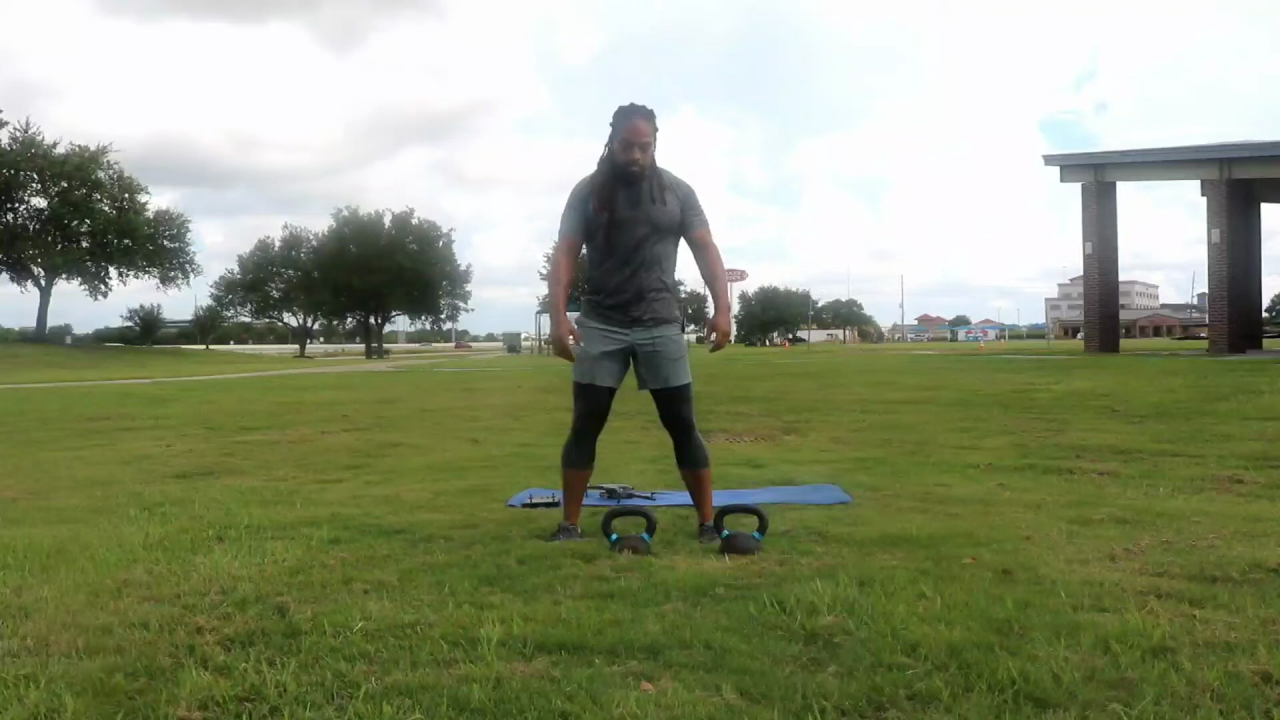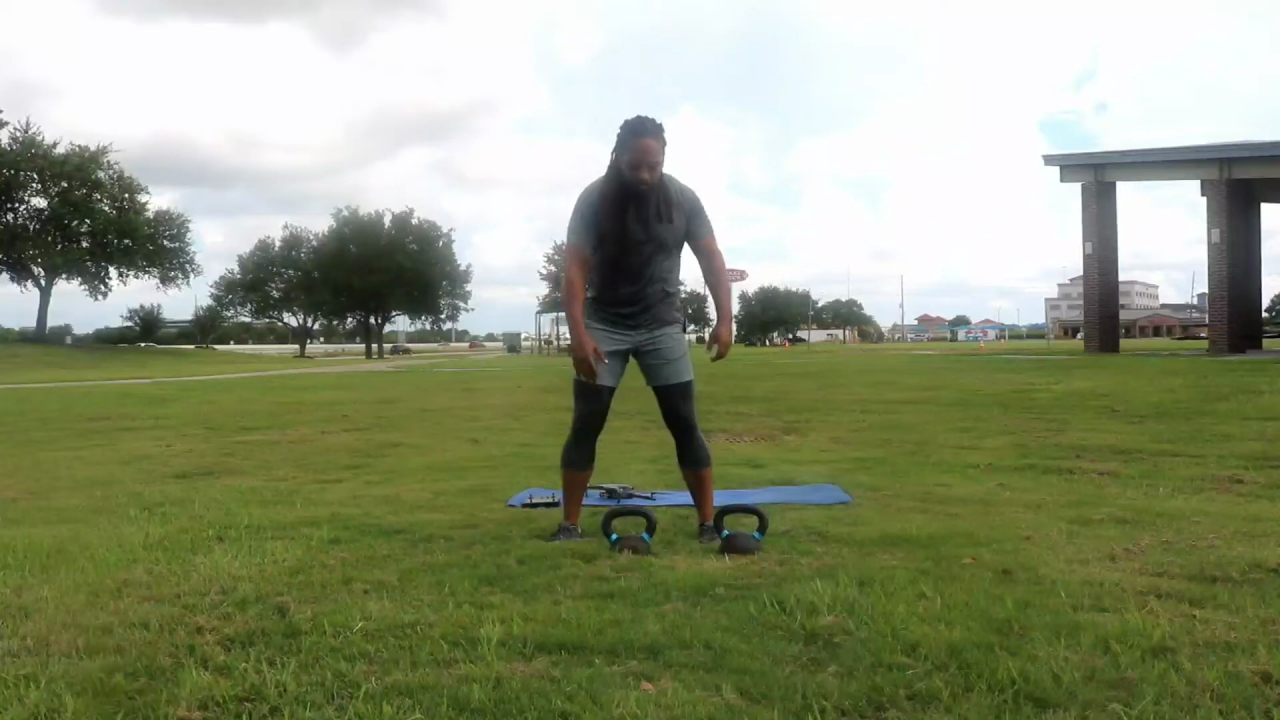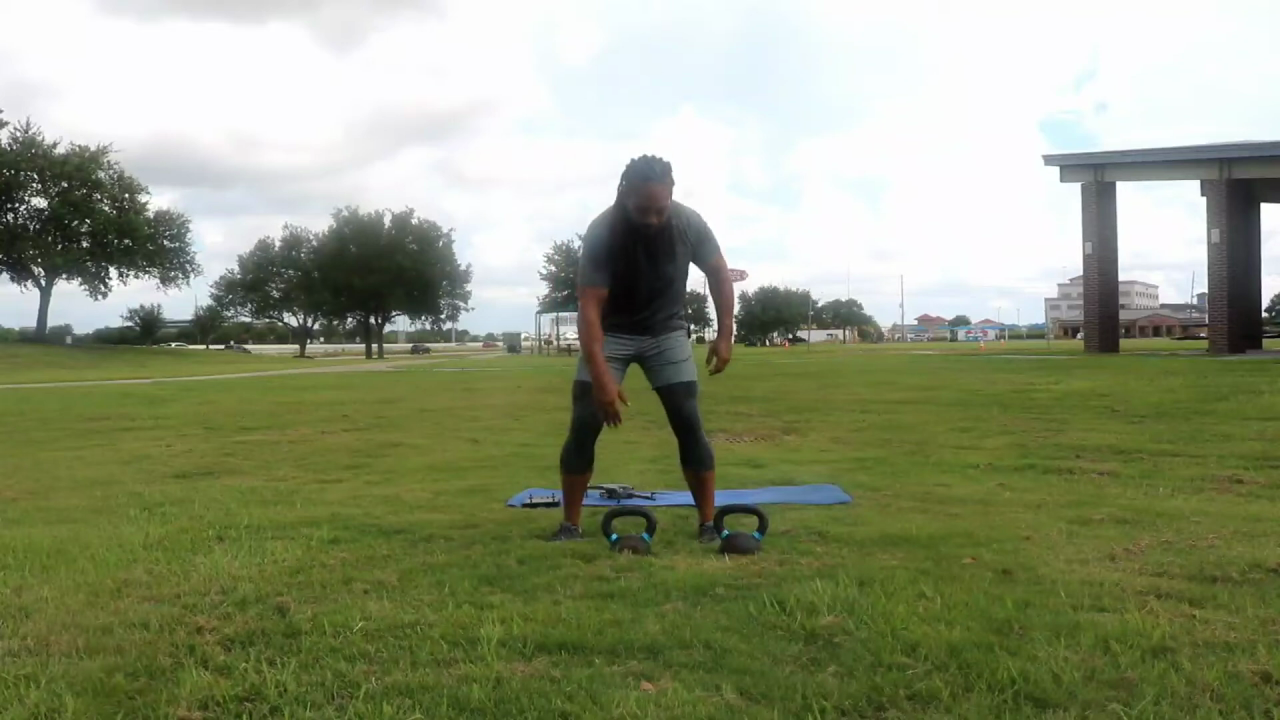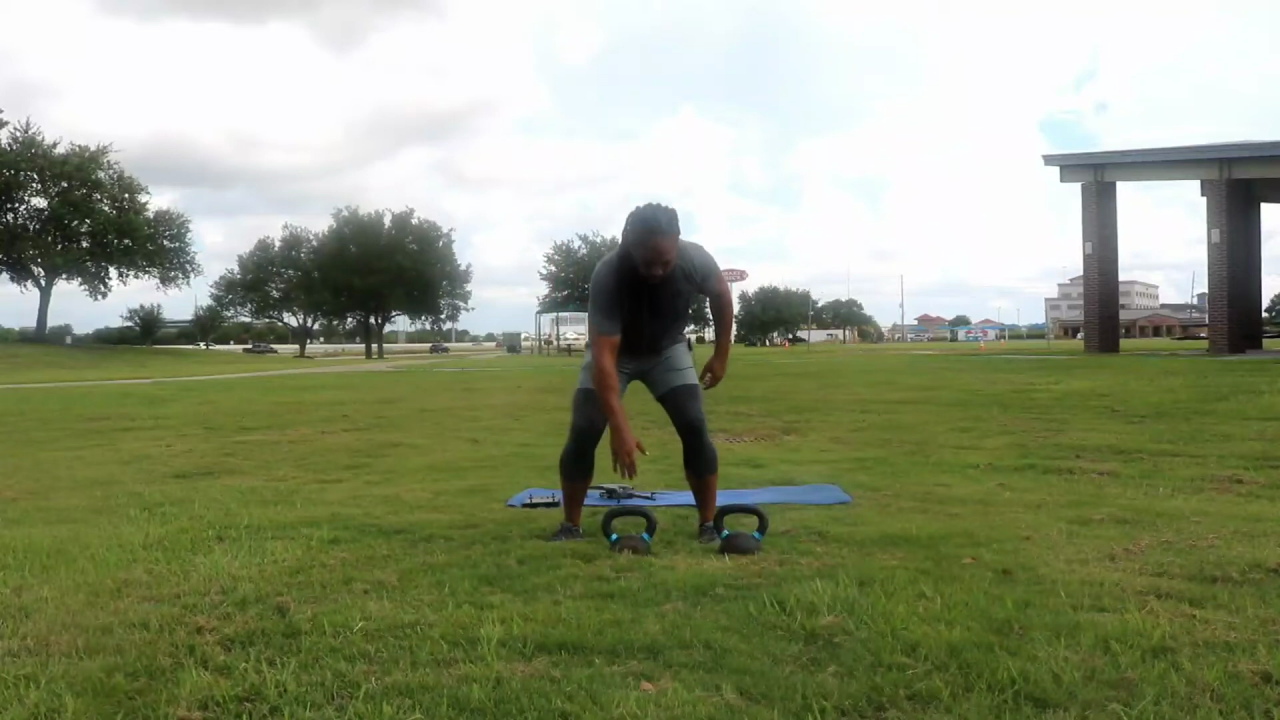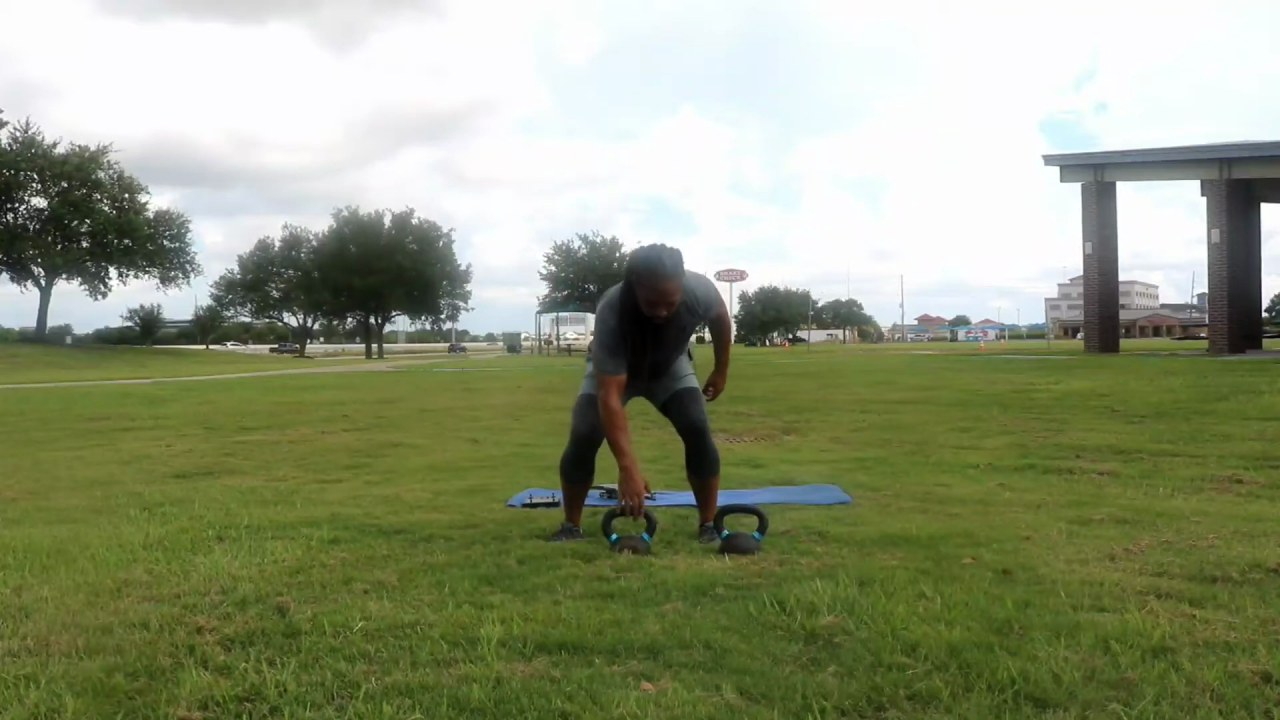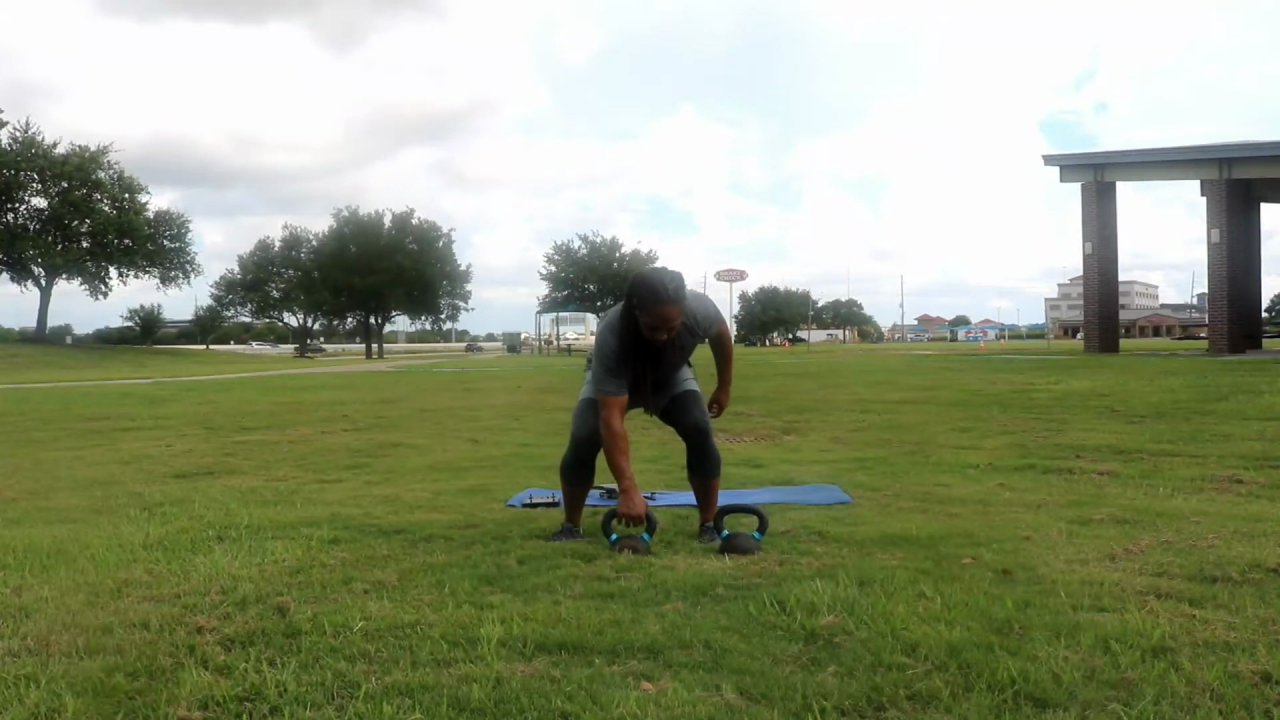
dt=0.2s
person 1, frame 1
left shoulder: (677, 191)
right shoulder: (588, 191)
left elbow: (705, 248)
right elbow: (565, 254)
left wrist: (721, 308)
right wrist: (558, 315)
left hip: (660, 324)
right hip: (601, 324)
left knee: (682, 425)
right knee: (586, 425)
left ankle: (708, 523)
right ankle: (569, 525)
person 1, frame 2
left shoulder: (683, 199)
right shoulder: (594, 199)
left elbow: (710, 257)
right elbow: (576, 268)
left wrist: (724, 319)
right wrist: (578, 334)
left hip: (662, 325)
right hip: (604, 325)
left knee: (684, 424)
right knee: (586, 424)
left ankle: (708, 524)
right ankle: (569, 525)
person 1, frame 3
left shoulder: (690, 224)
right shoulder: (602, 232)
left elbow: (718, 274)
right elbow: (589, 307)
left wrist: (725, 335)
right wrist: (601, 378)
left hip: (666, 332)
right hip: (611, 333)
left knee: (689, 424)
right knee: (584, 424)
left ankle: (708, 524)
right ankle: (570, 525)
person 1, frame 4
left shoulder: (695, 259)
right shoulder: (607, 275)
left elbow: (721, 296)
right elbow: (603, 357)
left wrist: (721, 354)
right wrist: (620, 428)
left hip: (668, 349)
right hip: (616, 352)
left knee: (694, 426)
right knee: (583, 430)
left ankle: (708, 525)
right ankle: (570, 525)
person 1, frame 5
left shoulder: (699, 290)
right shoulder: (611, 311)
left elbow: (720, 318)
right elbow: (609, 398)
left wrist: (721, 371)
right wrist: (628, 468)
left hip: (670, 365)
right hip: (613, 371)
left knee: (697, 429)
right knee: (584, 435)
left ankle: (709, 524)
right ankle: (571, 526)
person 1, frame 6
left shoulder: (699, 309)
right shoulder: (612, 333)
left elbow: (721, 335)
right elbow: (611, 419)
left wrist: (724, 388)
right wrist: (627, 490)
left hip: (671, 377)
right hip: (613, 381)
left knee: (699, 430)
right knee: (583, 439)
left ankle: (708, 525)
right ankle: (570, 526)
